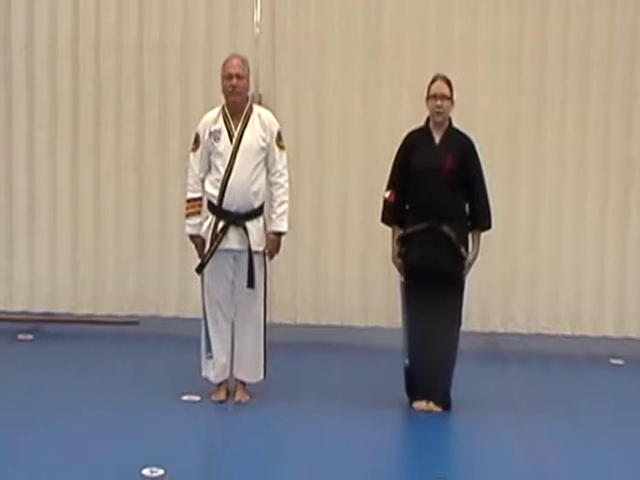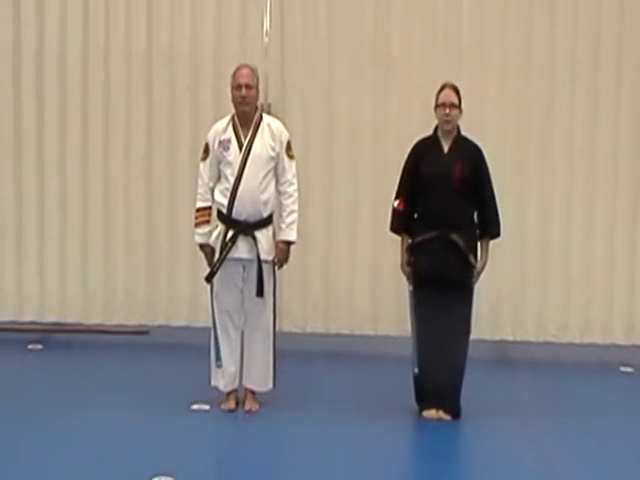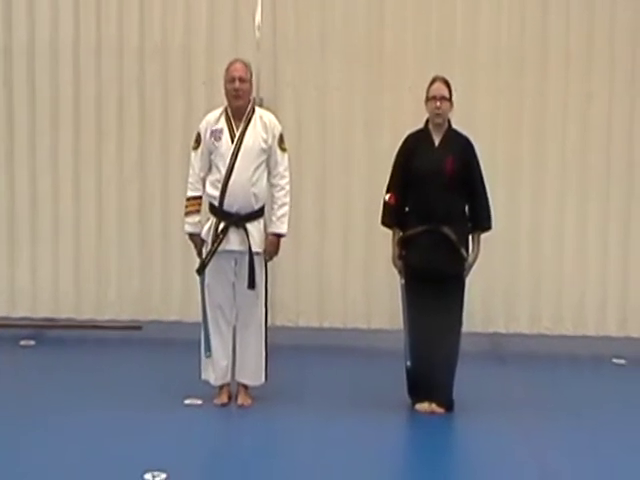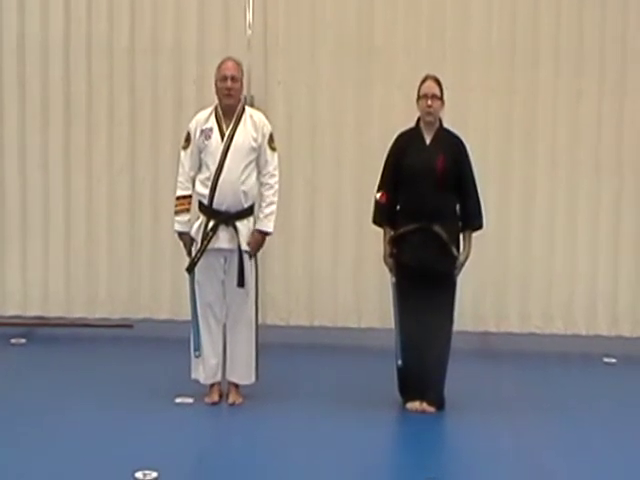
dt=1s
person 1, frame 1
left shoulder: (267, 122)
right shoulder: (208, 124)
left elbow: (279, 178)
right elbow: (195, 179)
left wrist: (277, 228)
right wrist: (195, 228)
left hip: (253, 228)
right hip: (216, 227)
left knee: (250, 307)
right knee: (217, 305)
left ankle: (242, 380)
right ankle: (219, 378)
person 1, frame 2
left shoulder: (276, 132)
right shoulder: (218, 133)
left elbow: (288, 188)
right elbow: (204, 188)
left wrist: (286, 237)
right wrist: (204, 237)
left hip: (262, 237)
right hip: (226, 236)
left knee: (259, 316)
right knee: (226, 314)
left ankle: (252, 389)
right ankle: (229, 388)
person 1, frame 3
left shoulder: (268, 124)
right shoulder: (209, 124)
left elbow: (280, 180)
right elbow: (195, 178)
left wrist: (276, 230)
right wrist: (193, 226)
left hip: (253, 229)
right hip: (217, 228)
left knee: (250, 308)
right knee: (218, 307)
left ankle: (245, 383)
right ankle: (222, 382)
person 1, frame 4
left shoulder: (259, 124)
right shoulder: (200, 123)
left elbow: (270, 179)
right elbow: (185, 177)
left wrist: (263, 227)
right wrist: (183, 225)
left hip: (243, 228)
right hip: (207, 227)
left knee: (241, 307)
right knee: (208, 306)
left ankle: (235, 381)
right ankle: (213, 380)
person 2, frame 1
left shoulder: (463, 145)
right shoulder: (412, 142)
left elbow: (477, 195)
right elbow: (396, 192)
left wrist: (474, 243)
right wrist: (396, 240)
left hip: (451, 240)
right hip: (417, 239)
left knee: (446, 318)
right knee: (418, 316)
left ankle: (439, 392)
right ankle: (419, 390)
person 2, frame 2
left shoulder: (472, 153)
right shoulder: (421, 150)
left elbow: (485, 203)
right elbow: (405, 200)
left wrist: (484, 250)
right wrist: (404, 247)
left hip: (461, 248)
right hip: (426, 247)
left knee: (455, 326)
right knee: (427, 324)
left ankle: (448, 400)
right ankle: (428, 398)
person 2, frame 3
left shoulder: (463, 146)
right shoulder: (412, 144)
left elbow: (476, 195)
right elbow: (396, 194)
left wrist: (475, 243)
right wrist: (396, 241)
left hip: (452, 241)
right hip: (417, 240)
left knee: (447, 319)
right knee: (419, 317)
left ankle: (441, 394)
right ankle: (421, 392)
person 2, frame 4
left shoulder: (454, 145)
right shoulder: (403, 143)
left elbow: (467, 195)
right elbow: (387, 192)
left wrist: (467, 241)
right wrist: (387, 239)
left hip: (443, 240)
right hip: (408, 239)
left knee: (438, 318)
right knee: (410, 317)
left ankle: (432, 393)
right ankle: (412, 390)
